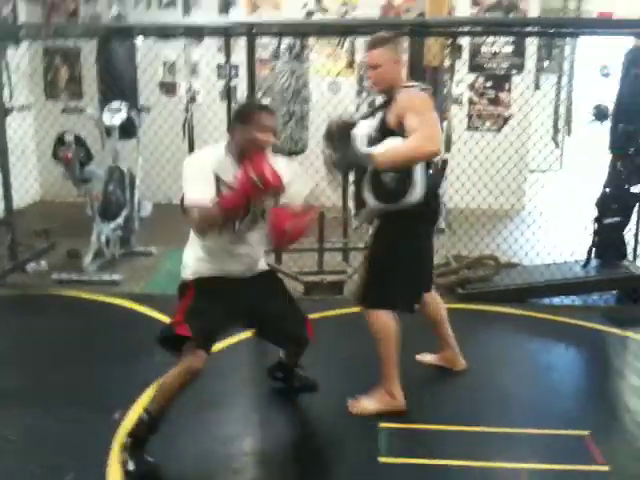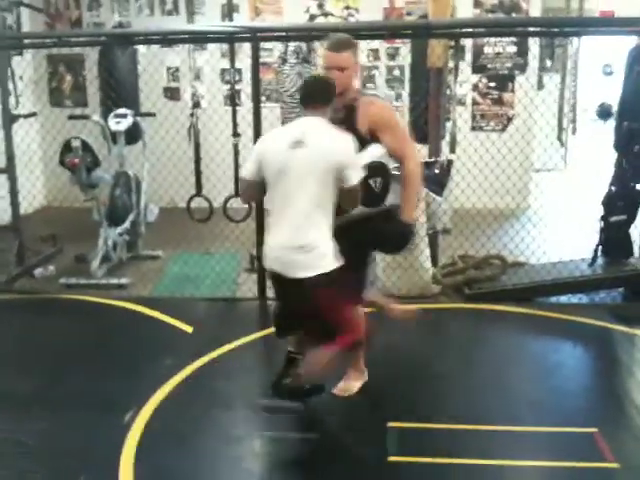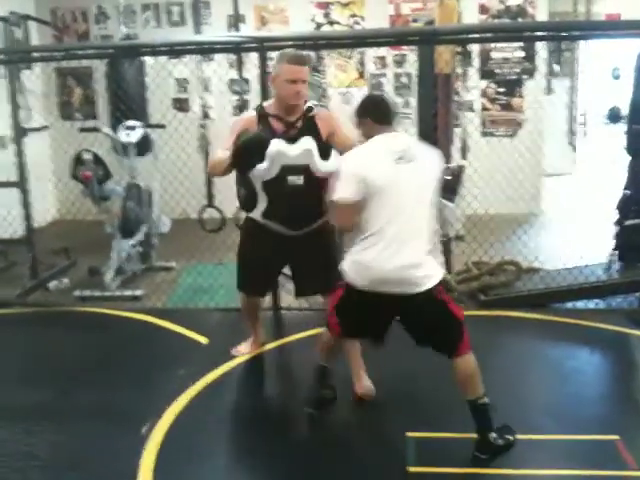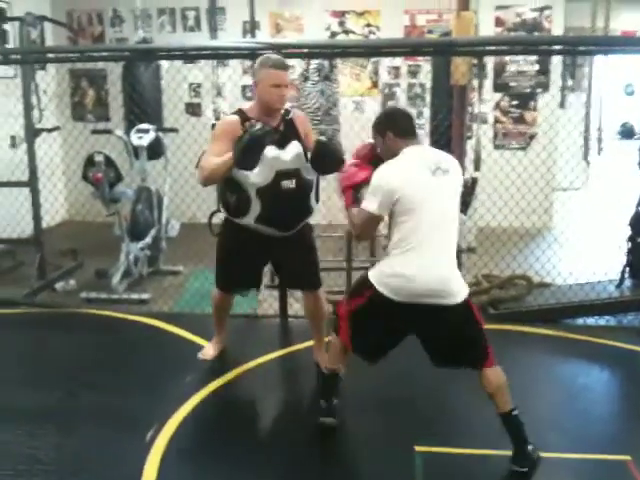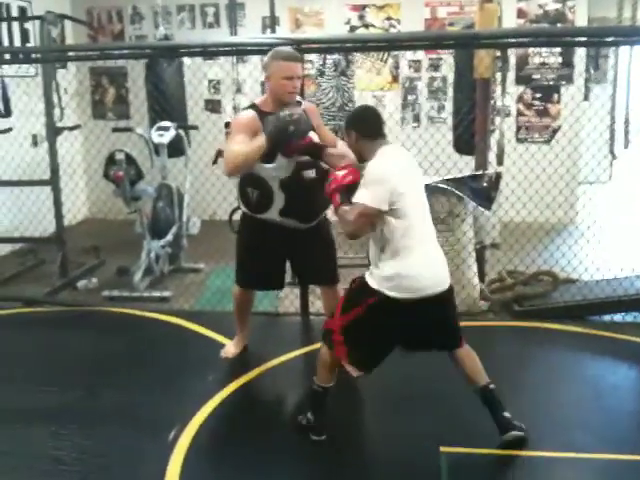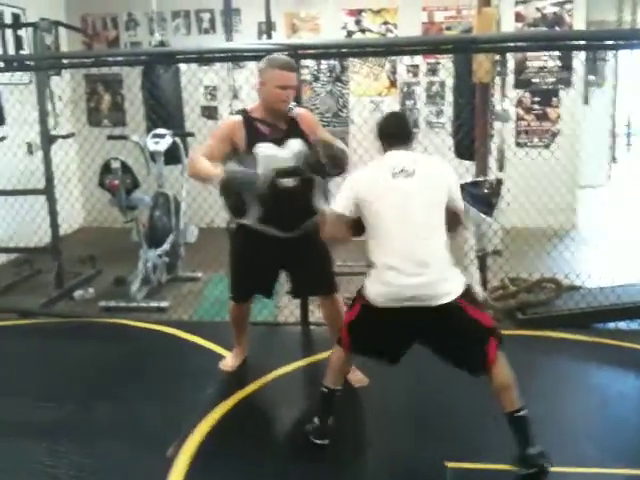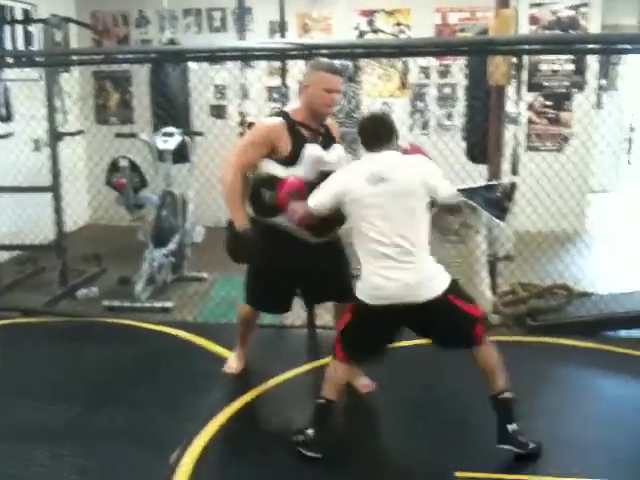
dt=0.4s
person 1, frame 1
left shoulder: (278, 167)
right shoulder: (203, 162)
left elbow: (296, 209)
right elbow: (201, 223)
left wrist: (292, 220)
right wrist: (243, 192)
left hip: (254, 271)
right hip: (209, 275)
left knee: (299, 332)
right knee: (192, 362)
left ankle: (285, 371)
right ankle: (135, 440)
person 1, frame 2
left shoulder: (269, 140)
right shoulder: (341, 142)
left elbow: (247, 194)
right elbow: (350, 200)
left hip: (277, 254)
right hip: (312, 260)
left knee: (299, 319)
right knee: (344, 335)
left ankle: (290, 380)
right ankle: (290, 394)
person 1, frame 3
left shoulder: (357, 159)
right shoulder: (431, 156)
left elbow: (343, 224)
left wrist: (339, 187)
left hip: (366, 274)
right hip: (419, 275)
left knee: (340, 325)
right knee: (458, 347)
left ankle: (321, 391)
right ankle: (486, 434)
person 1, frame 4
left shoulder: (388, 173)
right shoulder: (452, 165)
left elbow: (361, 232)
left wrist: (350, 193)
left hip: (395, 283)
right hip: (446, 287)
left knee: (345, 320)
right knee: (484, 360)
left ankle: (327, 401)
right ankle: (522, 449)
person 1, frame 5
left shoulder: (378, 168)
right shoulder: (404, 159)
left elbow: (354, 228)
left wrist: (338, 199)
right wrist: (355, 189)
left hip: (393, 283)
right hip: (434, 278)
left knee: (335, 337)
right knee: (455, 345)
left ankle: (315, 415)
right ankle: (504, 420)
person 1, frame 6
left shoulder: (360, 177)
right shoulder: (440, 168)
left elbow: (331, 234)
right elbow: (458, 224)
left hip: (387, 293)
right hip: (442, 289)
left knee: (347, 341)
right knee: (492, 354)
left ankle: (322, 420)
right ankle: (528, 447)
person 1, frame 7
left shoulder: (345, 177)
right shoulder: (420, 166)
left elbow: (301, 217)
right elbow: (455, 205)
left wrist: (289, 201)
left hip: (377, 292)
right hip: (427, 286)
left knee: (345, 354)
right knee: (479, 337)
left ankle: (315, 434)
right ankle: (508, 428)
person 2, frame 1
left shoulder: (411, 99)
right shoulder: (393, 103)
left elbow: (428, 142)
right elbow: (384, 150)
left wrist: (368, 158)
right wrist: (348, 142)
left hip: (407, 214)
right hip: (407, 211)
left knee: (376, 301)
right knee: (418, 286)
left ankle: (390, 392)
right ankle: (451, 353)
person 2, frame 2
left shoulder: (372, 109)
left elbow: (410, 158)
left wrist: (407, 217)
left hip: (361, 217)
right hip: (331, 214)
left knee: (345, 292)
left ankle: (358, 368)
right ankle: (390, 310)
person 2, frame 3
left shoulder: (322, 119)
right shoulder: (249, 121)
right elbow: (214, 167)
right wrist: (235, 154)
left hip: (312, 228)
right hip: (264, 227)
left knee: (334, 294)
right knee: (249, 291)
left ankle: (355, 365)
right ankle: (256, 337)
person 2, frame 4
left shoulder: (298, 120)
right shoulder: (232, 126)
left elbow: (317, 156)
right elbow: (205, 175)
left wrist: (328, 157)
right wrist: (237, 156)
right hip: (245, 227)
left knee: (312, 289)
right knee: (226, 287)
left ankle: (321, 351)
right ankle: (219, 338)
person 2, frame 5
left shoulder: (308, 112)
right shoulder: (249, 119)
left elbow: (333, 144)
right elbow: (231, 165)
left wrist: (343, 155)
right wrist: (270, 137)
left hip: (310, 220)
right hip: (263, 223)
left knee: (329, 283)
right knee: (246, 285)
right ankle: (241, 336)
person 2, frame 6
left shoulder: (303, 119)
right shoulder: (236, 125)
left elbow: (338, 155)
right elbow: (196, 162)
left wrist: (333, 150)
right wrist: (222, 174)
left hip: (303, 229)
right hip: (257, 232)
left knee: (329, 294)
right knee: (241, 297)
right ankle: (240, 349)
person 2, frame 7
left shoulder: (330, 129)
right shoulder: (273, 129)
right elbow: (232, 171)
right wrist: (242, 225)
left hip: (322, 236)
right hip: (278, 237)
left knee: (344, 300)
right knee: (256, 303)
right ankle: (240, 351)
